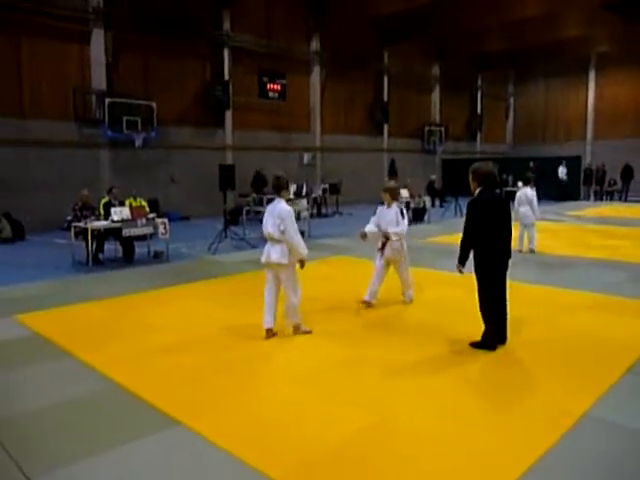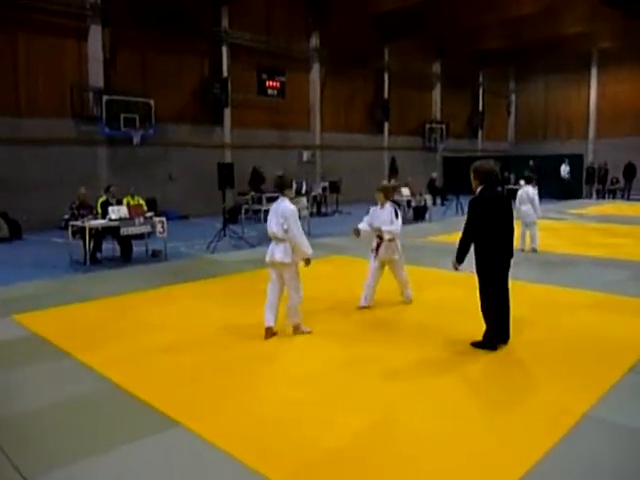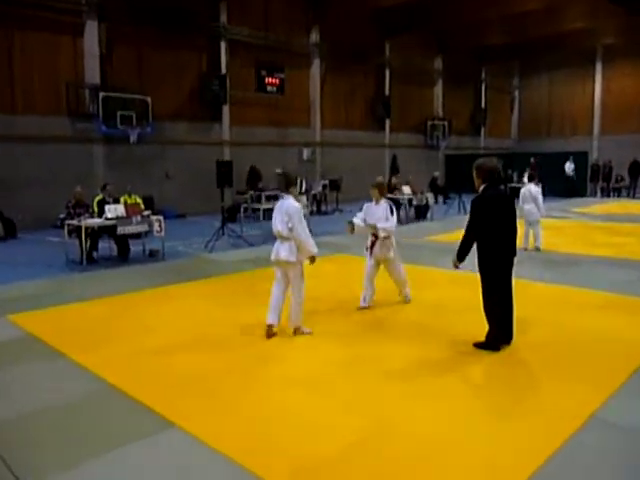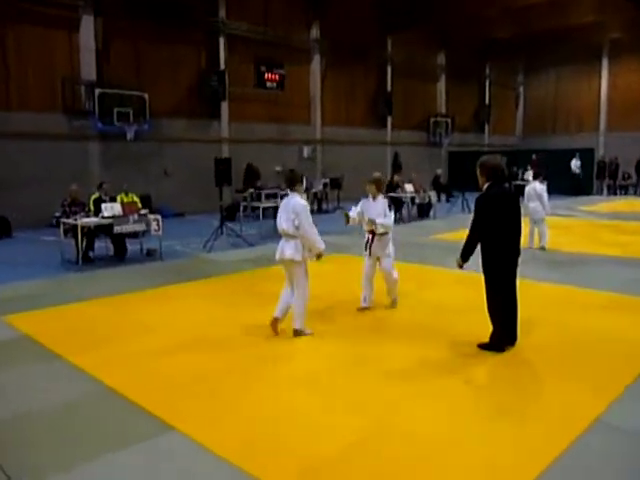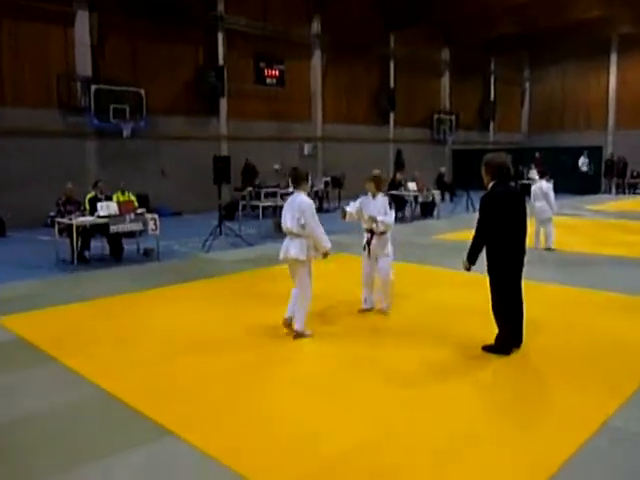
dt=0.1s
person 1, frame 1
left shoulder: (476, 204)
right shoulder: (500, 199)
left elbow: (469, 235)
right elbow: (507, 229)
left wrist: (461, 260)
right wrist: (506, 252)
left hip: (486, 258)
right hip: (501, 255)
left knee: (488, 298)
right knee: (499, 295)
left ankle: (490, 339)
right ankle: (500, 335)
person 1, frame 2
left shoulder: (478, 202)
right shoulder: (502, 198)
left elbow: (469, 233)
right elbow: (509, 227)
left wrist: (459, 258)
right wrist: (508, 250)
left hip: (487, 257)
right hip: (503, 254)
left knee: (489, 298)
right knee: (501, 294)
left ankle: (492, 339)
right ankle: (503, 335)
person 1, frame 3
left shoulder: (481, 201)
right shoulder: (505, 196)
left elbow: (471, 232)
right elbow: (512, 226)
left wrist: (460, 256)
right wrist: (511, 249)
left hip: (490, 256)
right hip: (506, 253)
left knee: (492, 298)
right knee: (505, 294)
left ankle: (495, 340)
right ankle: (506, 336)
person 1, frame 4
left shoulder: (485, 199)
right shoulder: (510, 194)
left elbow: (476, 231)
right elbow: (516, 225)
left wrist: (463, 256)
right wrist: (514, 247)
left hip: (495, 256)
right hip: (511, 253)
left knee: (496, 298)
right knee: (509, 294)
left ankle: (499, 341)
right ankle: (510, 337)
person 1, frame 5
left shoulder: (490, 198)
right shoulder: (516, 193)
left elbow: (482, 232)
right elbow: (522, 225)
left wrist: (470, 259)
left hip: (499, 256)
right hip: (516, 253)
left knee: (501, 300)
right knee: (514, 296)
left ankle: (504, 343)
right ankle: (515, 339)
person 2, frame 1
left shoulder: (270, 208)
right shoulder: (286, 210)
right elbow: (292, 236)
right wrist: (301, 255)
left hip: (270, 252)
right hip: (283, 253)
left knee: (270, 291)
right knee: (292, 291)
left ankle: (269, 328)
right ankle: (296, 325)
person 2, frame 2
left shoulder: (274, 207)
right shoulder: (290, 208)
right elbow: (296, 235)
right wrist: (306, 254)
left hip: (274, 250)
right hip: (287, 252)
left knee: (274, 290)
right knee: (294, 291)
left ankle: (269, 327)
right ankle: (296, 325)
person 2, frame 3
left shoulder: (279, 205)
right shoulder: (294, 206)
right elbow: (301, 233)
right wrist: (310, 252)
left hip: (279, 249)
right hip: (292, 251)
left knee: (278, 289)
right knee: (297, 291)
left ankle: (271, 326)
right ankle: (297, 327)
person 2, frame 4
left shoulder: (285, 203)
right shoulder: (301, 204)
right elbow: (308, 230)
right wrist: (318, 248)
left hip: (285, 246)
right hip: (297, 249)
left knee: (290, 287)
right knee: (301, 289)
left ankle: (277, 317)
right ankle: (298, 327)
person 2, frame 5
left shoulder: (289, 201)
right shoulder: (306, 202)
right elbow: (314, 229)
right wrist: (324, 247)
left hip: (289, 246)
right hip: (301, 248)
left knee: (299, 286)
right knee: (304, 289)
left ankle: (289, 318)
right ankle: (298, 329)
person 3, frame 1
left shoulder: (399, 209)
right shoulder: (380, 210)
left elbow: (403, 229)
right elbow: (374, 224)
left wrist: (389, 232)
right wrist: (366, 232)
left hip: (396, 246)
right hip: (384, 246)
left knee: (403, 273)
right knee: (378, 272)
left ankle: (408, 296)
right ankle: (369, 299)
person 3, frame 2
left shoulder: (393, 209)
right shoulder: (374, 209)
left elbow: (397, 228)
right elbow: (367, 223)
left wrist: (382, 230)
right wrist: (359, 229)
left hip: (391, 246)
right hip: (378, 246)
left knee: (400, 273)
right knee: (373, 275)
left ankle: (407, 295)
right ankle: (366, 302)
person 3, frame 3
left shoulder: (388, 206)
right shoulder: (368, 206)
left elbow: (391, 226)
right elbow: (361, 219)
left wrist: (377, 227)
right wrist: (353, 223)
left hip: (386, 244)
right hip: (373, 244)
left knee: (396, 272)
right knee: (369, 274)
left ankle: (405, 294)
right ankle: (365, 302)
person 3, frame 4
left shoulder: (386, 202)
right shoulder: (364, 202)
left elbow: (389, 222)
right elbow: (356, 214)
left wrist: (376, 222)
right wrist: (349, 216)
left hip: (384, 241)
right hip: (370, 240)
left knee: (388, 270)
right knee: (368, 273)
left ankle: (393, 296)
right ankle: (366, 302)
person 3, frame 5
left shoulder: (386, 200)
right shoulder: (363, 200)
left elbow: (390, 221)
right elbow: (354, 210)
left wrist: (377, 219)
right wrist: (346, 211)
left hip: (382, 240)
right hip: (369, 240)
left knee: (384, 274)
right knee: (367, 274)
left ankle: (384, 304)
right ankle: (367, 303)
